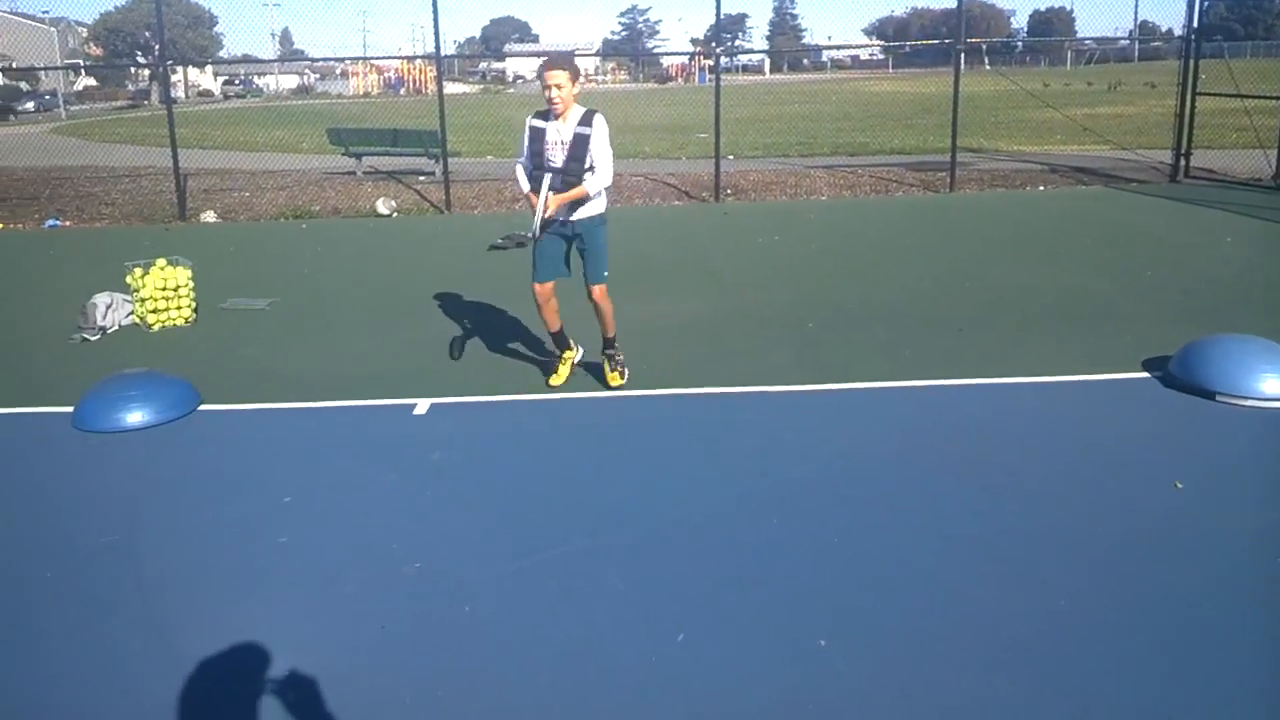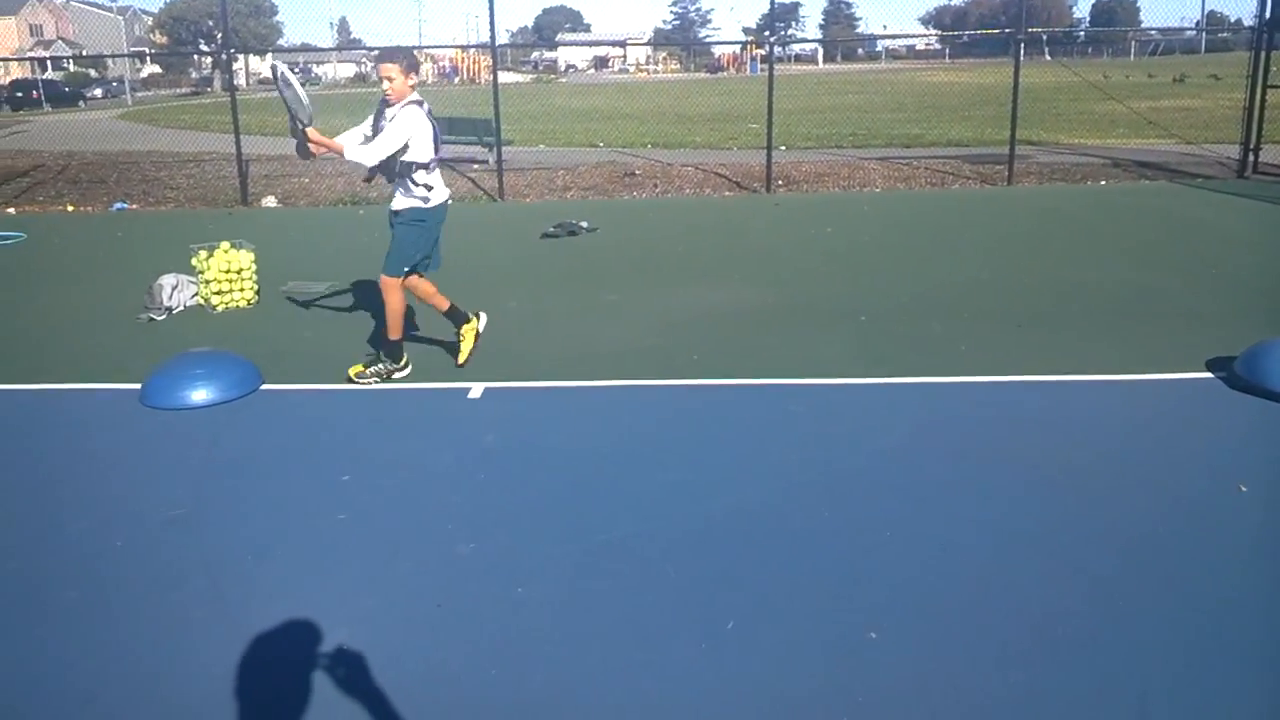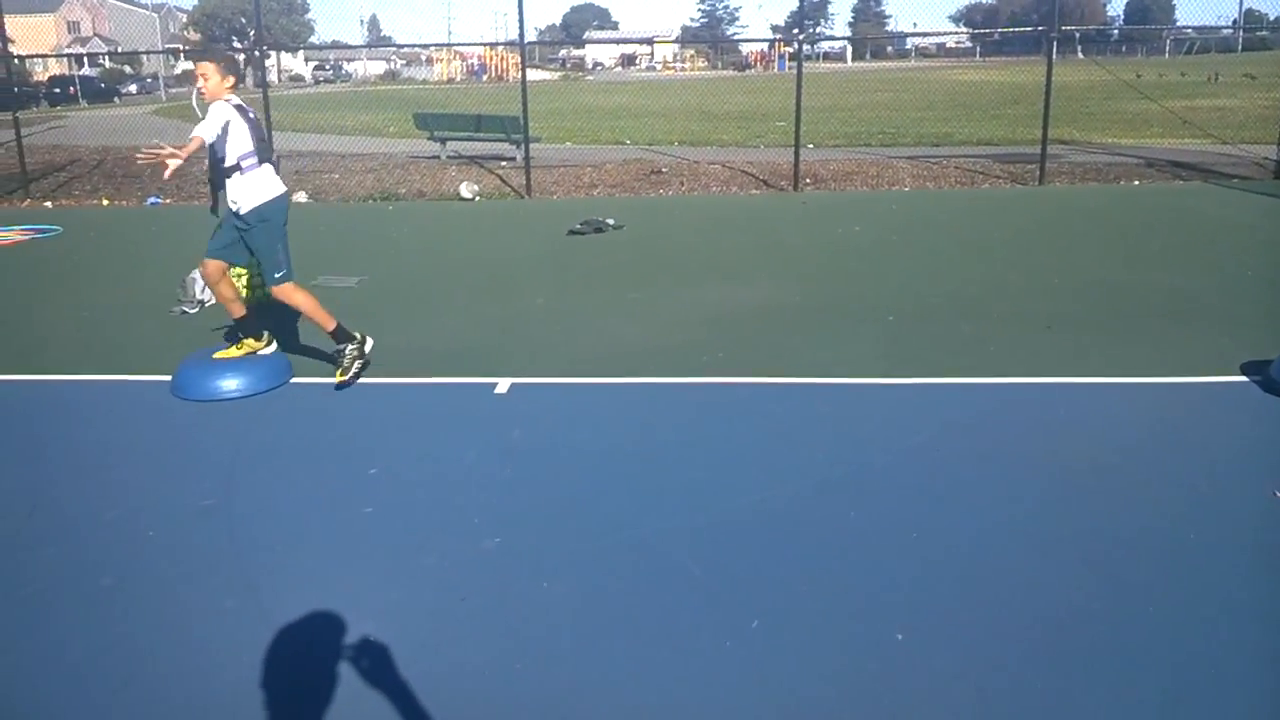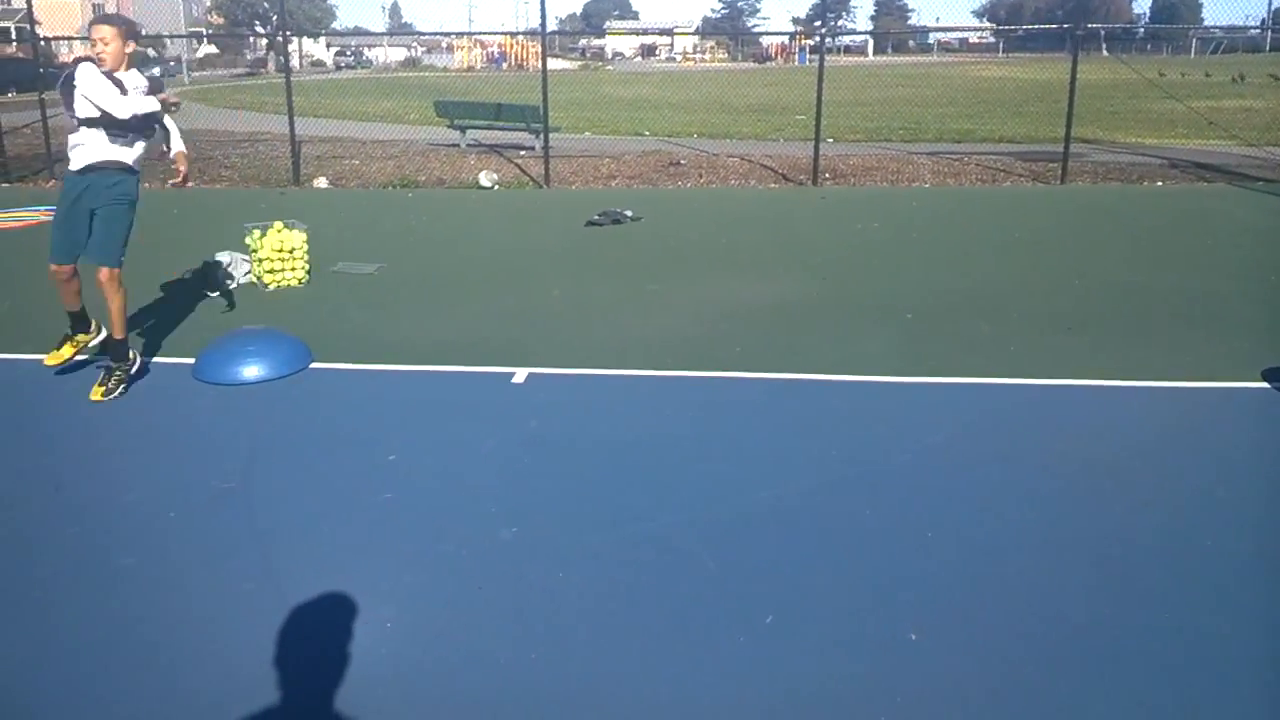
dt=0.5s
person 1, frame 1
left shoulder: (594, 122)
right shoulder: (535, 123)
left elbow: (603, 176)
right elbow: (524, 165)
left wrist: (562, 199)
right wrist: (532, 195)
left hip: (588, 218)
right hip: (548, 219)
left knee: (597, 292)
right knee: (542, 290)
left ankle: (611, 352)
right ankle: (566, 350)
person 1, frame 2
left shoulder: (410, 114)
right shoulder: (387, 107)
left elbow: (370, 156)
right elbow: (360, 134)
left wrist: (323, 143)
right wrist: (323, 143)
left hip: (421, 209)
right hip: (407, 206)
left knee: (389, 281)
right knee: (409, 279)
left ankle: (393, 360)
right ankle: (466, 323)
person 1, frame 3
left shoulder: (222, 108)
right shoulder: (234, 110)
left elbow: (206, 131)
left wrist: (183, 154)
left hip: (262, 208)
right hip: (243, 209)
left knee: (280, 287)
right knee: (211, 269)
left ankle: (350, 342)
right ankle: (254, 337)
person 1, frame 4
left shoulder: (144, 89)
right shoulder: (86, 73)
left elbow: (165, 127)
right elbow: (122, 107)
left wrist: (180, 155)
right wrist: (161, 103)
left hip: (119, 183)
right hip: (81, 179)
left knee: (107, 273)
right knee: (61, 267)
left ankle: (120, 358)
right ankle: (83, 329)
